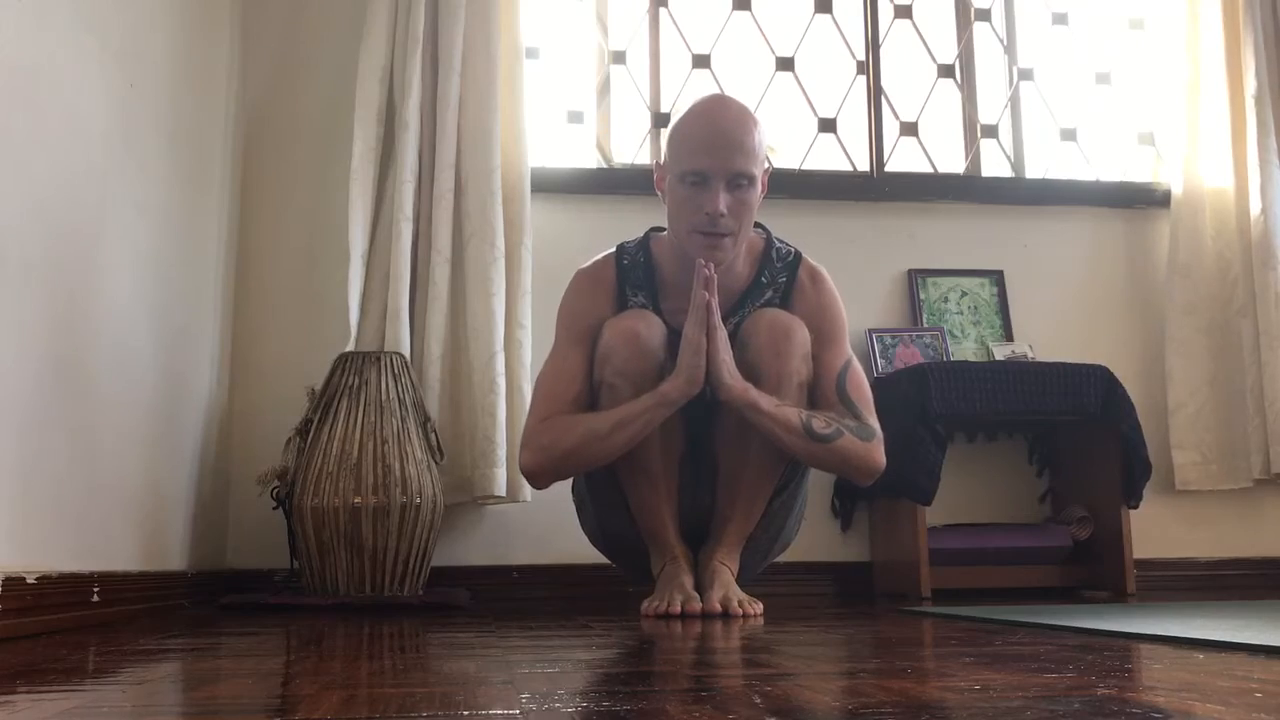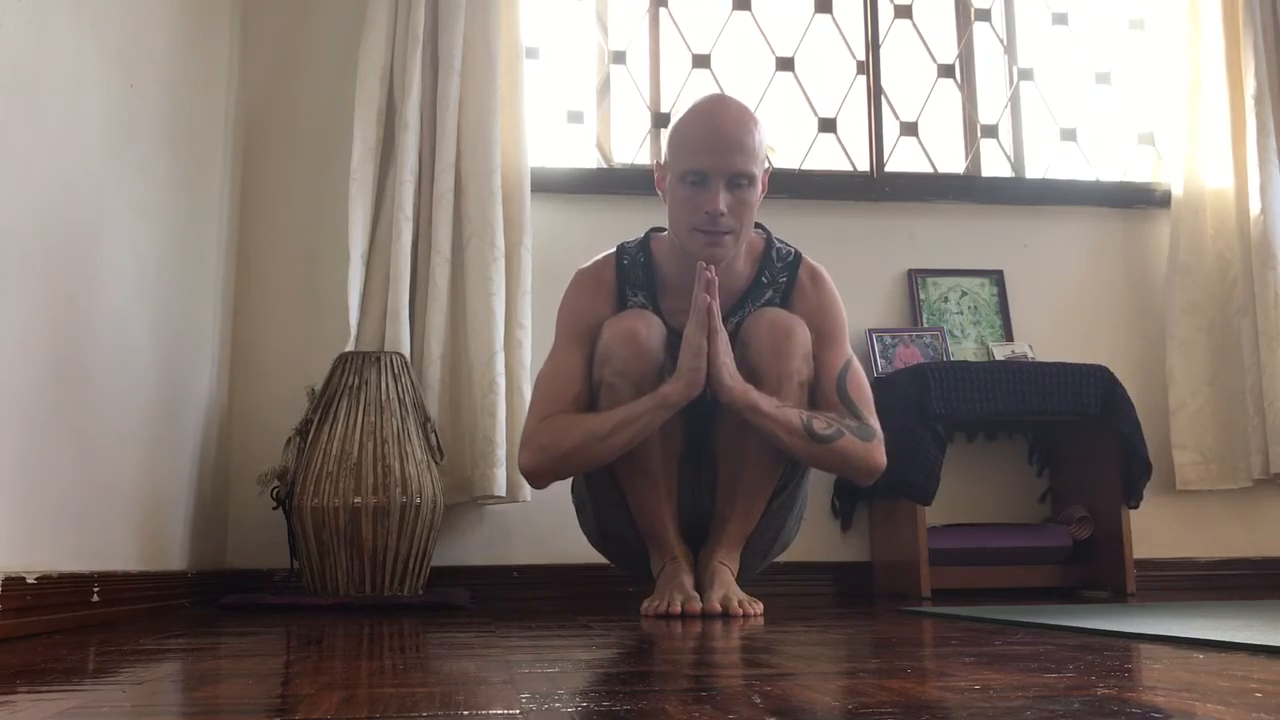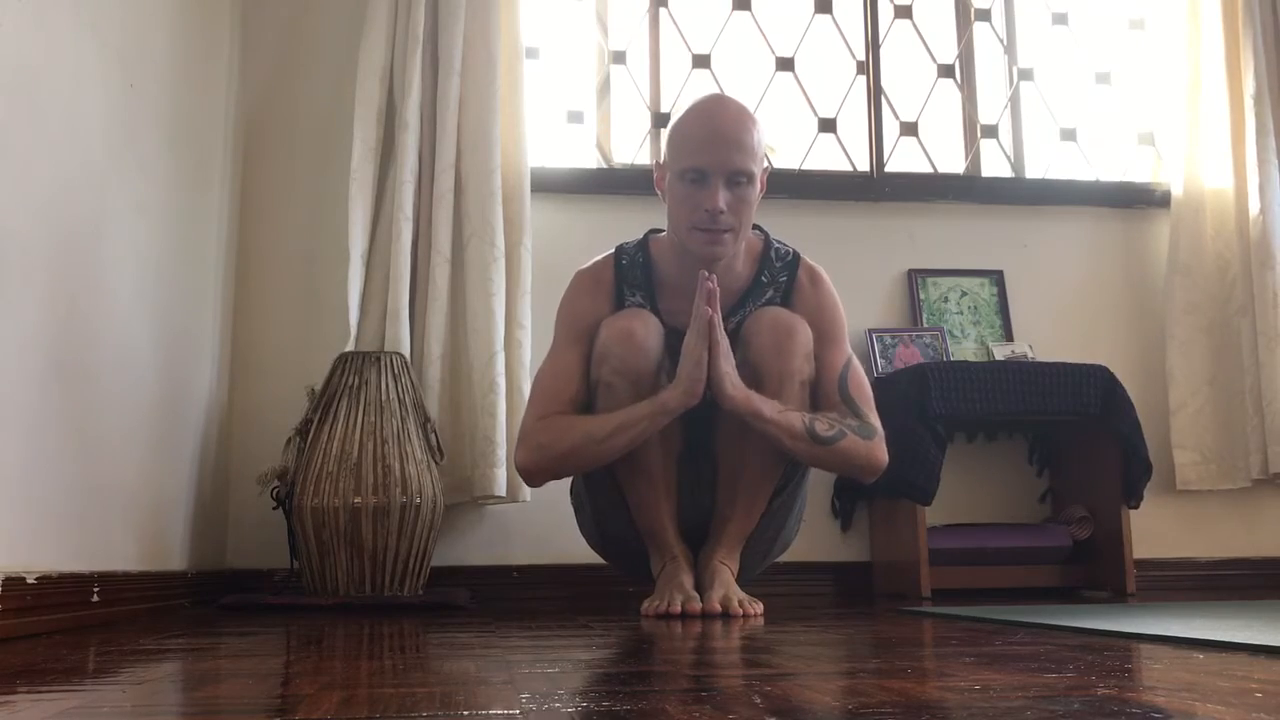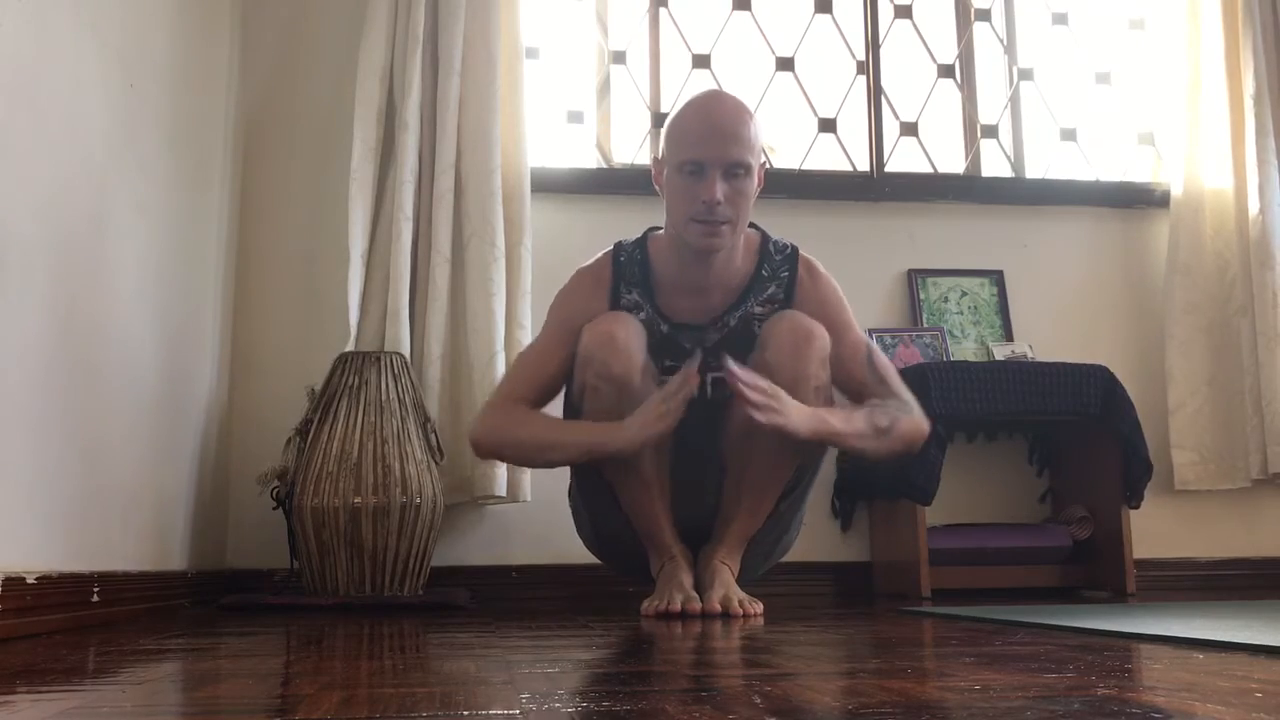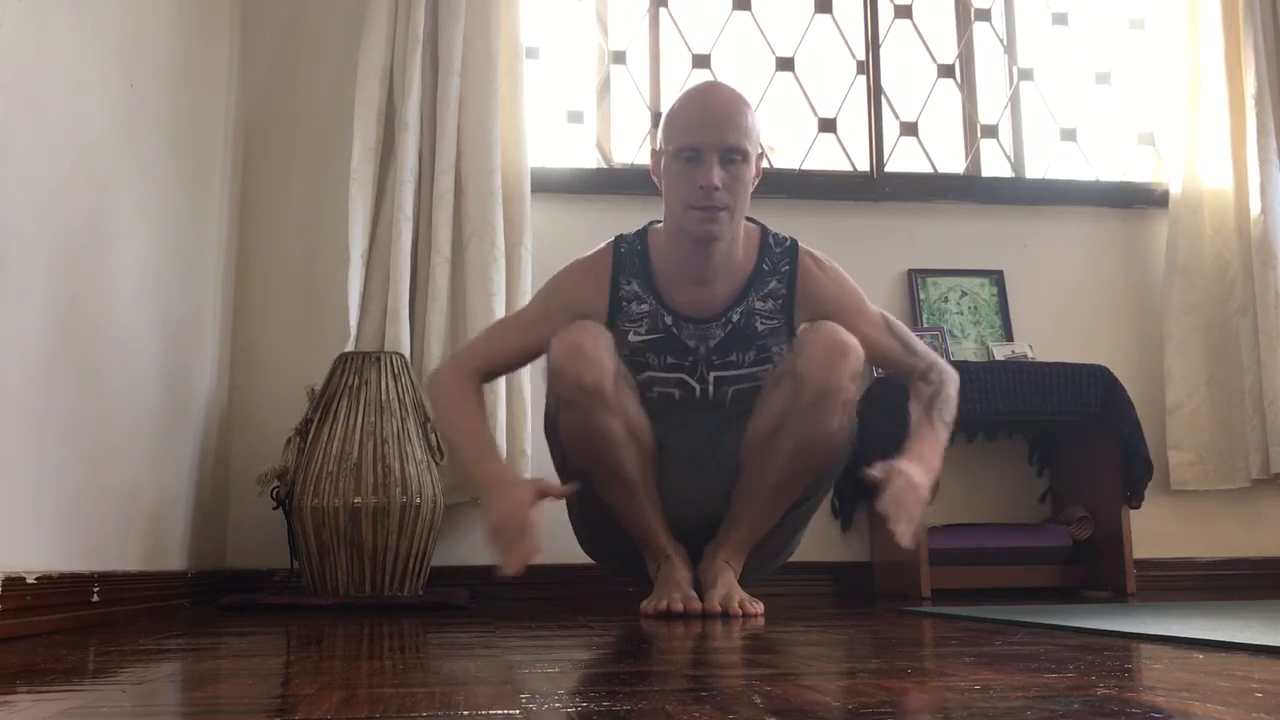
dt=0.2s
person 1, frame 1
left shoulder: (803, 285)
right shoulder: (602, 284)
left elbow: (867, 456)
right elbow: (538, 458)
left wrist: (738, 388)
right wrist: (675, 387)
left hip: (751, 521)
right hip: (635, 520)
left knee: (780, 332)
right knee: (630, 334)
left ankle: (723, 560)
right ankle: (670, 562)
person 1, frame 2
left shoulder: (804, 285)
right shoulder: (601, 284)
left elbow: (868, 457)
right elbow: (538, 458)
left wrist: (738, 389)
right wrist: (675, 389)
left hip: (751, 519)
right hip: (634, 520)
left knee: (780, 332)
right knee: (629, 335)
left ankle: (722, 560)
right ankle: (669, 561)
person 1, frame 3
left shoulder: (801, 285)
right shoulder: (601, 284)
left elbow: (870, 453)
right elbow: (534, 453)
left wrist: (743, 396)
right wrist: (673, 395)
left hip: (751, 521)
right hip: (633, 523)
left knee: (781, 331)
right knee: (627, 333)
left ankle: (722, 559)
right ankle: (668, 561)
person 1, frame 4
left shoulder: (798, 280)
right shoulder: (602, 283)
left elbow: (908, 420)
right elbow: (491, 429)
left wrist: (813, 418)
right wrist: (623, 434)
left hip: (753, 518)
right hip: (634, 522)
left knee: (798, 336)
right knee: (609, 339)
left ankle: (724, 559)
right ankle: (668, 560)
person 1, frame 5
left shoulder: (800, 274)
right shoulder: (602, 275)
left elbow: (931, 372)
right elbow: (454, 376)
left wrist: (919, 462)
right wrist: (496, 485)
left hip: (754, 518)
right hip: (629, 518)
left knee: (833, 349)
right knee: (575, 349)
left ankle: (727, 560)
right ankle: (665, 559)
